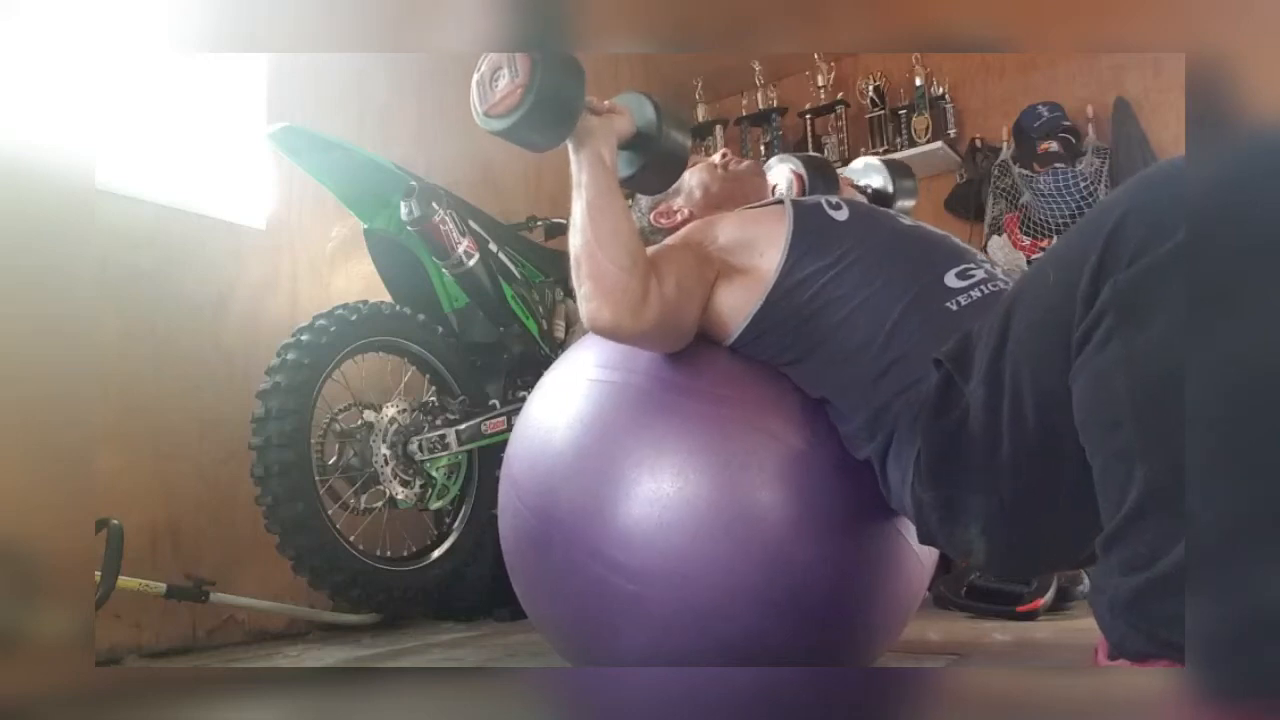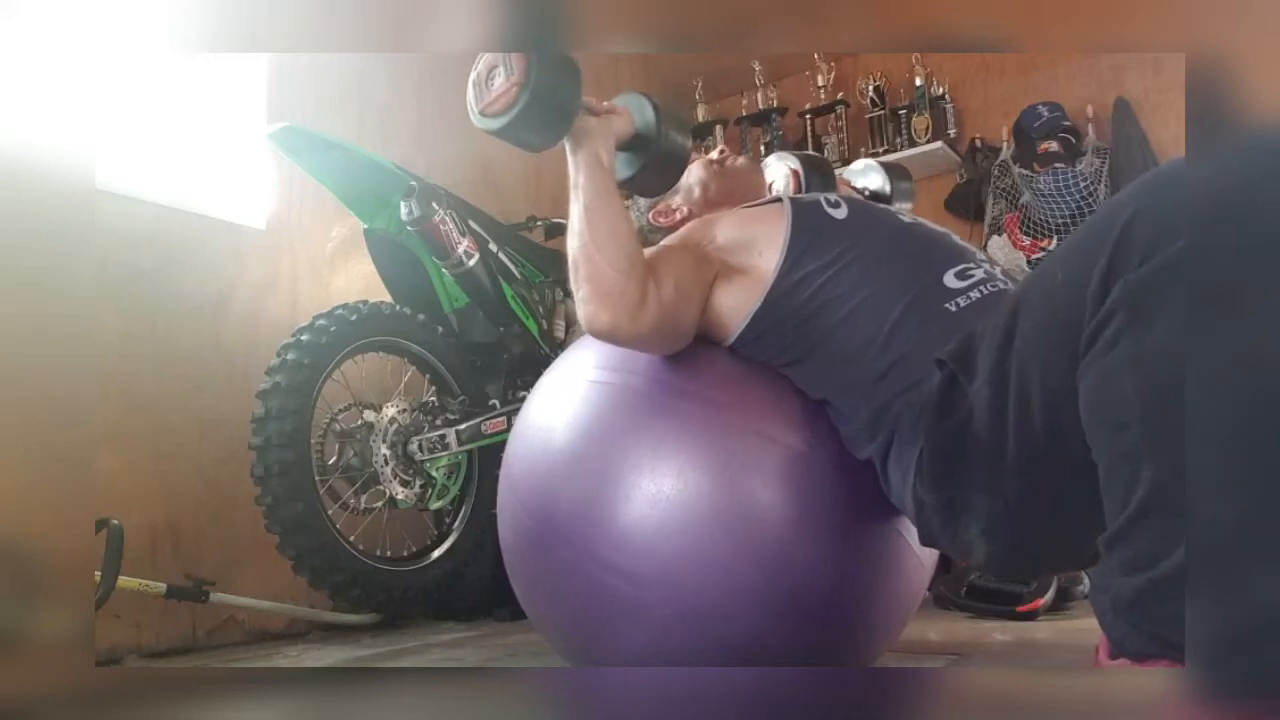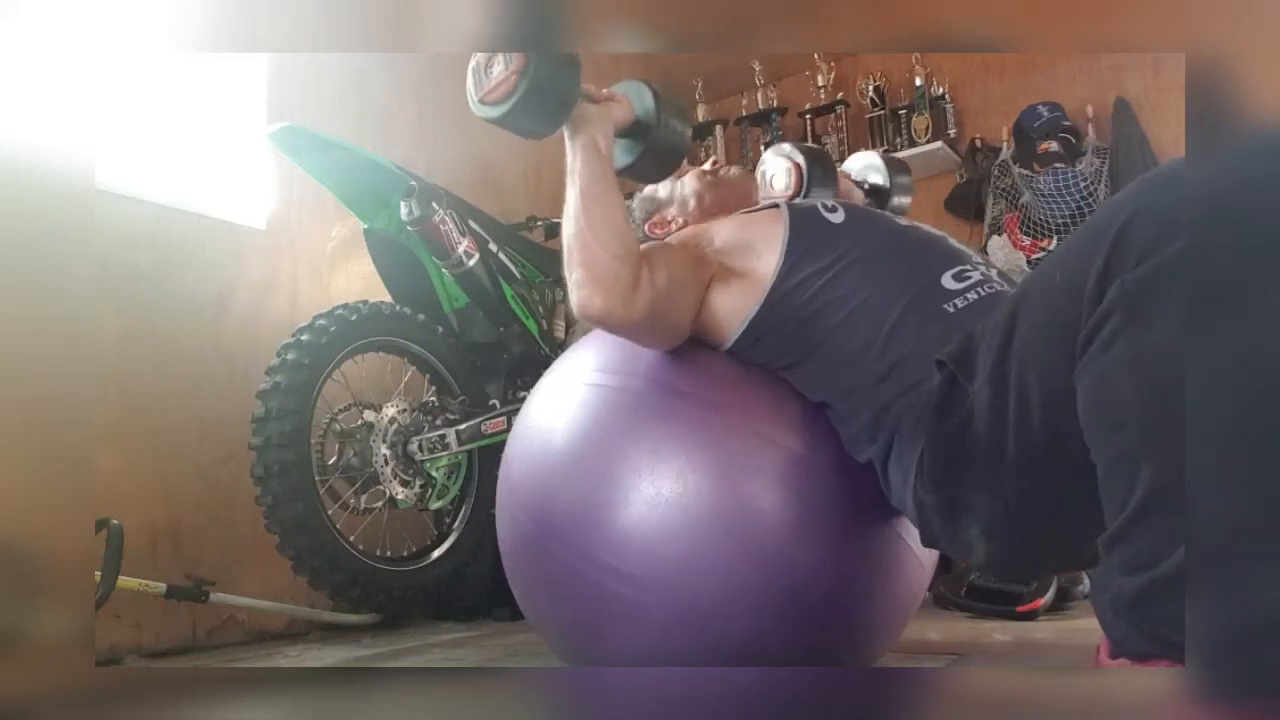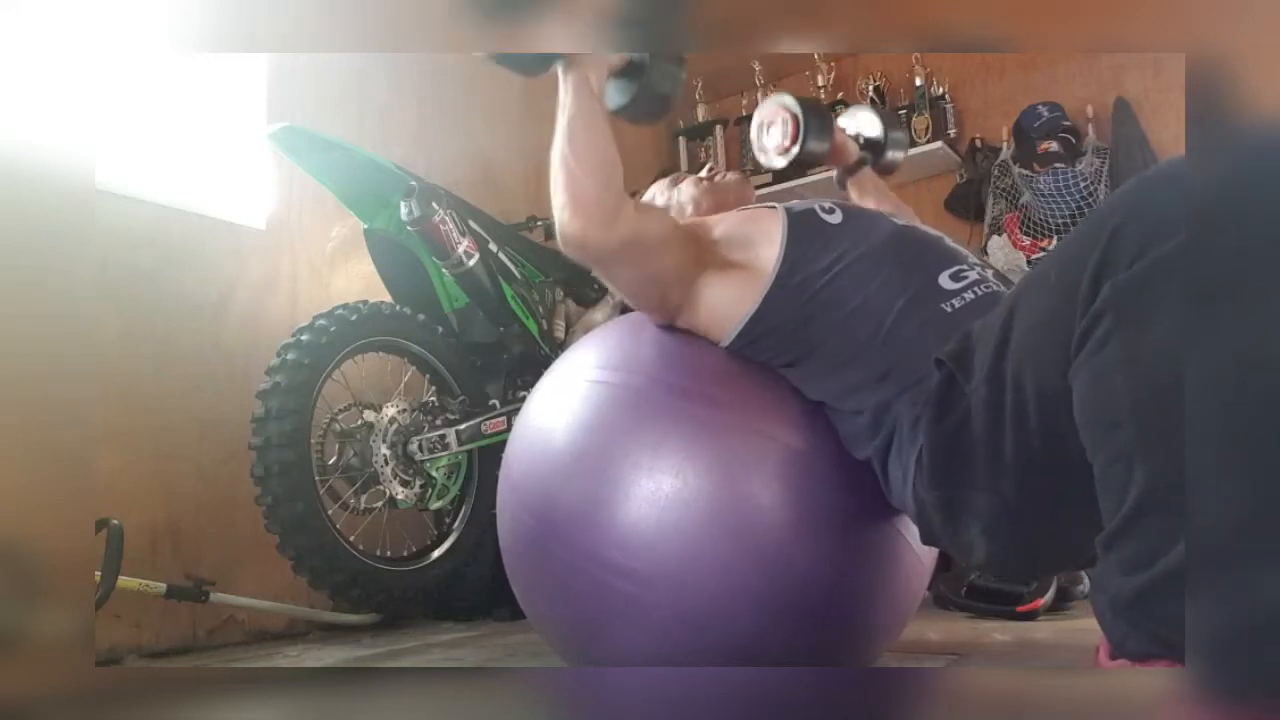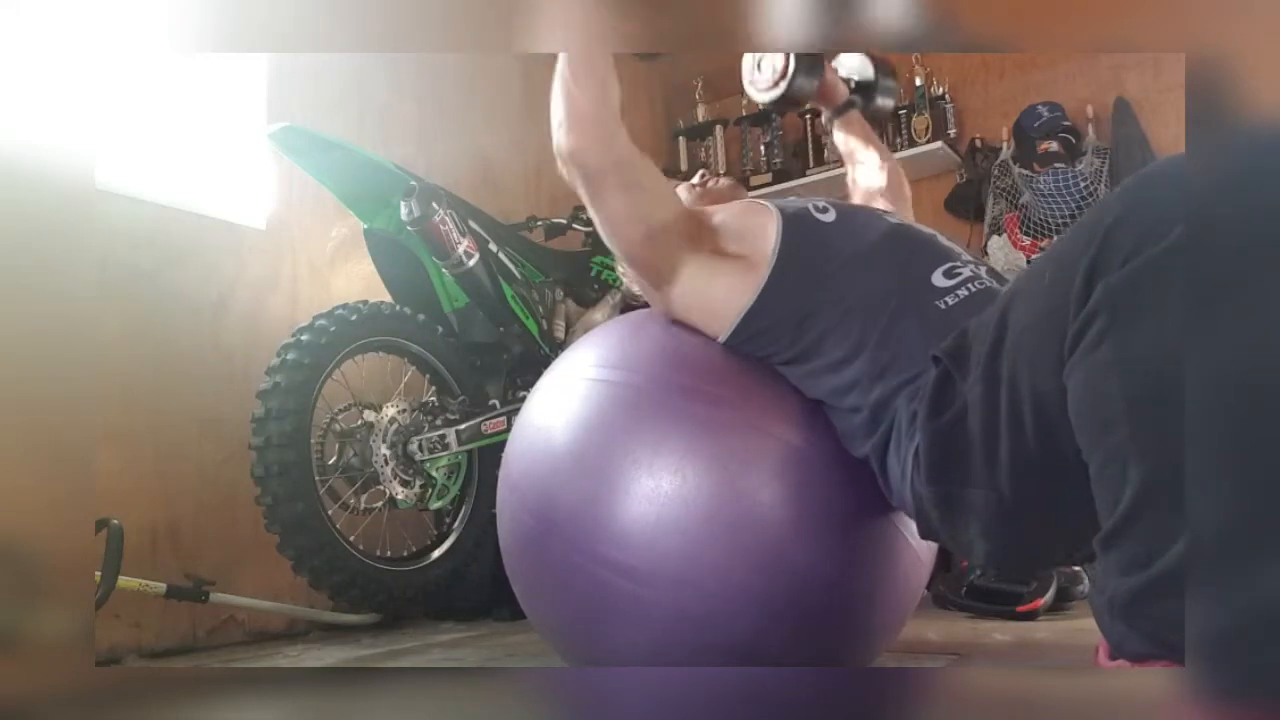
dt=0.2s
person 1, frame 1
left shoulder: (804, 225)
right shoulder: (702, 249)
right elbow: (618, 307)
left wrist: (851, 209)
right wrist: (593, 147)
right hip: (971, 429)
person 1, frame 2
left shoulder: (793, 233)
right shoulder: (700, 249)
right elbow: (615, 310)
left wrist: (851, 208)
right wrist: (590, 150)
right hip: (972, 423)
person 1, frame 3
left shoulder: (796, 236)
right shoulder: (698, 258)
right elbow: (608, 296)
left wrist: (854, 205)
right wrist: (590, 138)
right hip: (967, 426)
person 1, frame 4
left shoulder: (792, 239)
right shoulder: (694, 260)
left elbow: (891, 238)
right elbow: (591, 222)
left wrist: (850, 161)
right wrist: (581, 79)
right hip: (966, 428)
right ankle: (1152, 641)
person 1, frame 5
left shoulder: (792, 233)
right shoulder: (686, 255)
left elbow: (885, 186)
right elbow: (591, 152)
left wrist: (837, 104)
right hip: (965, 431)
